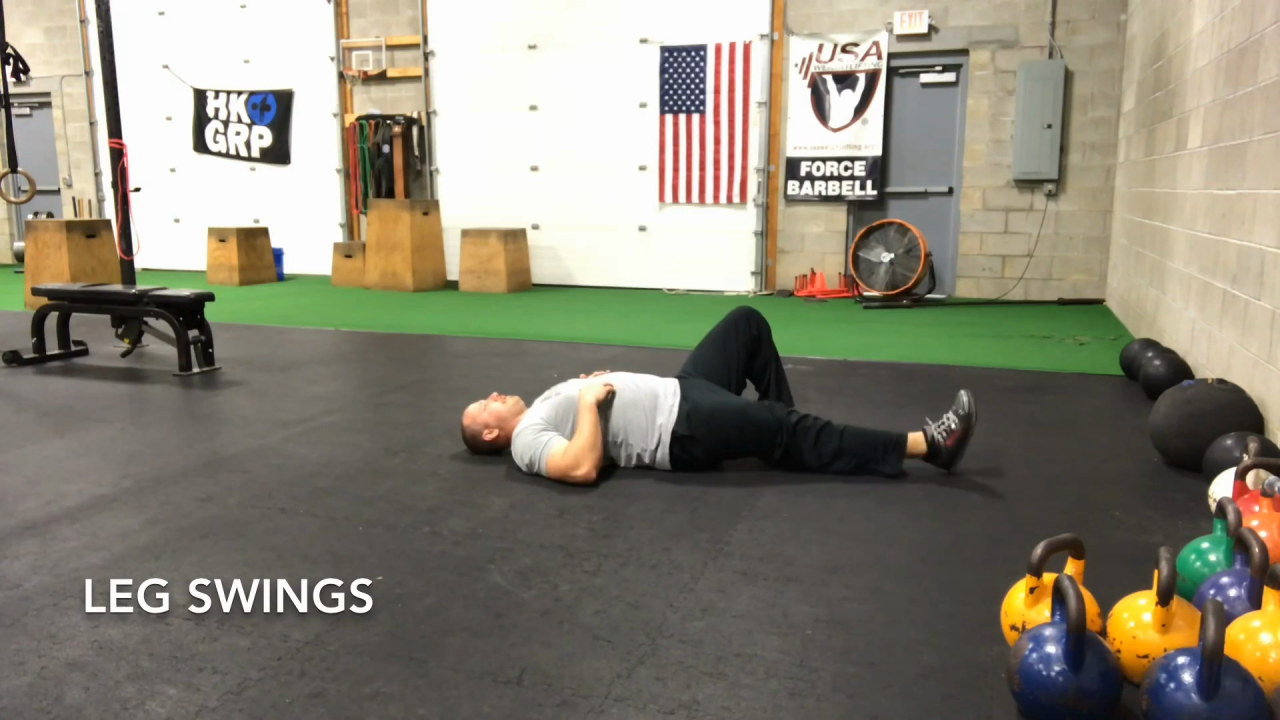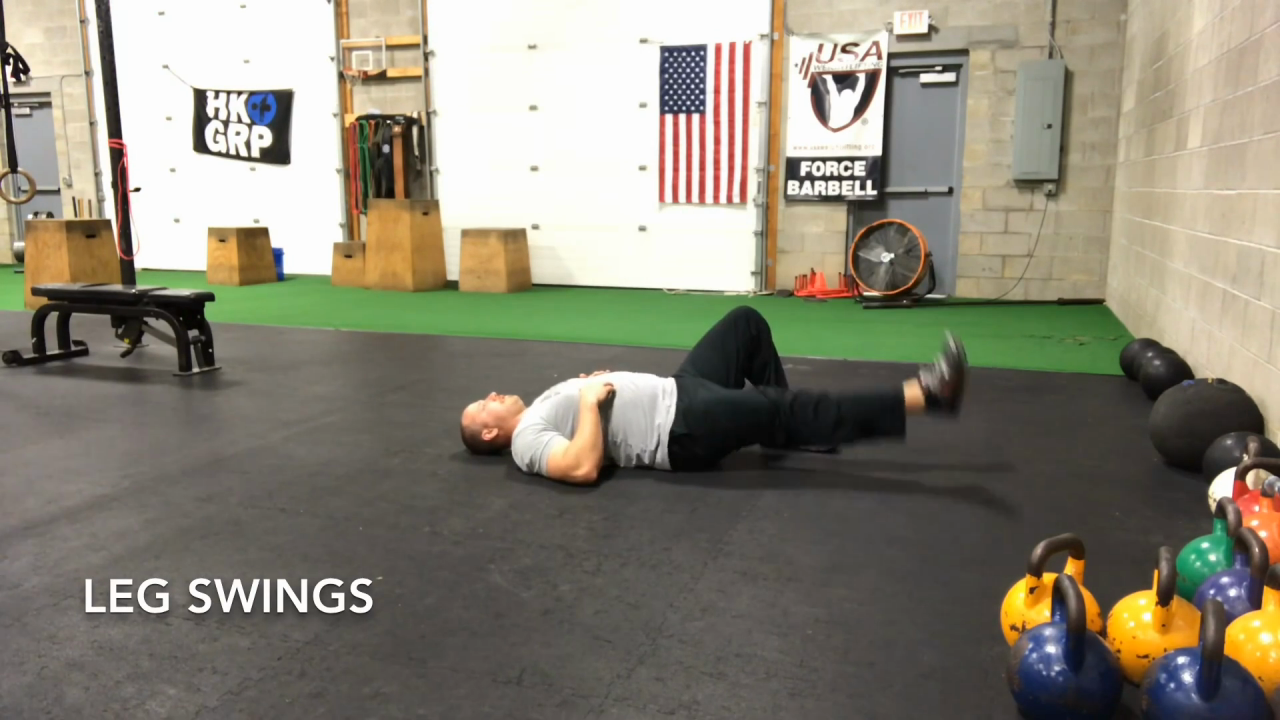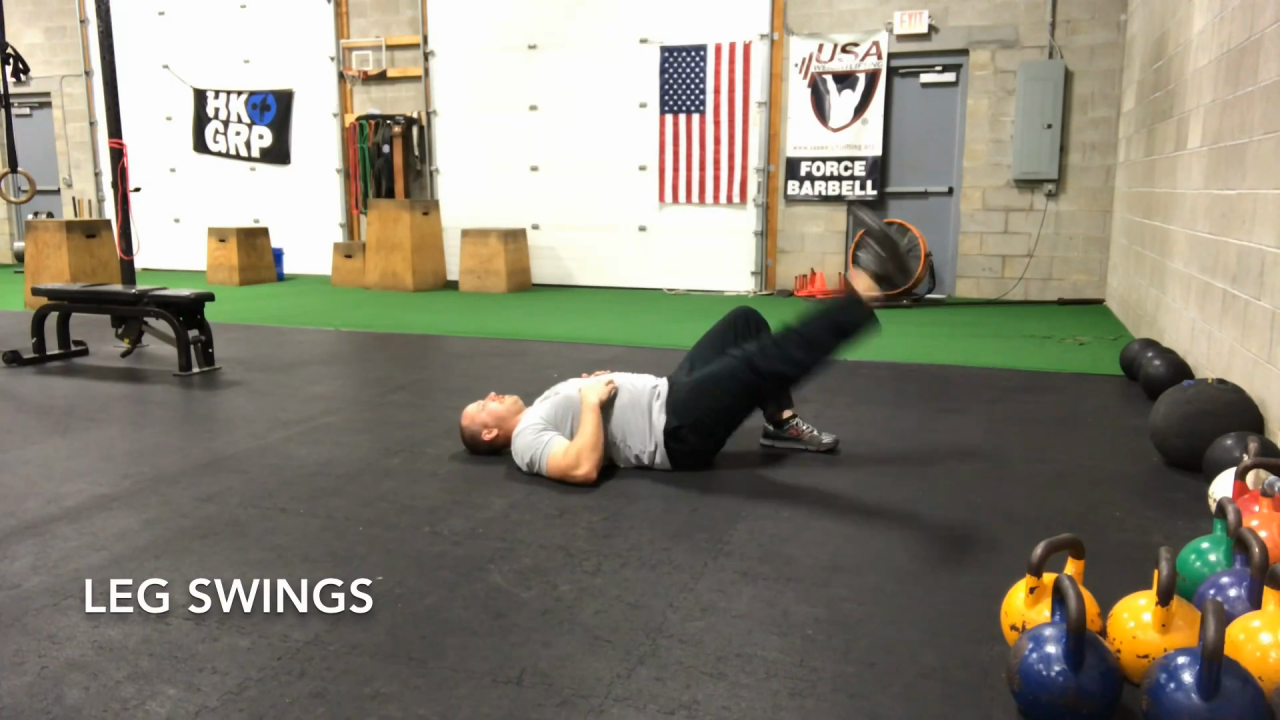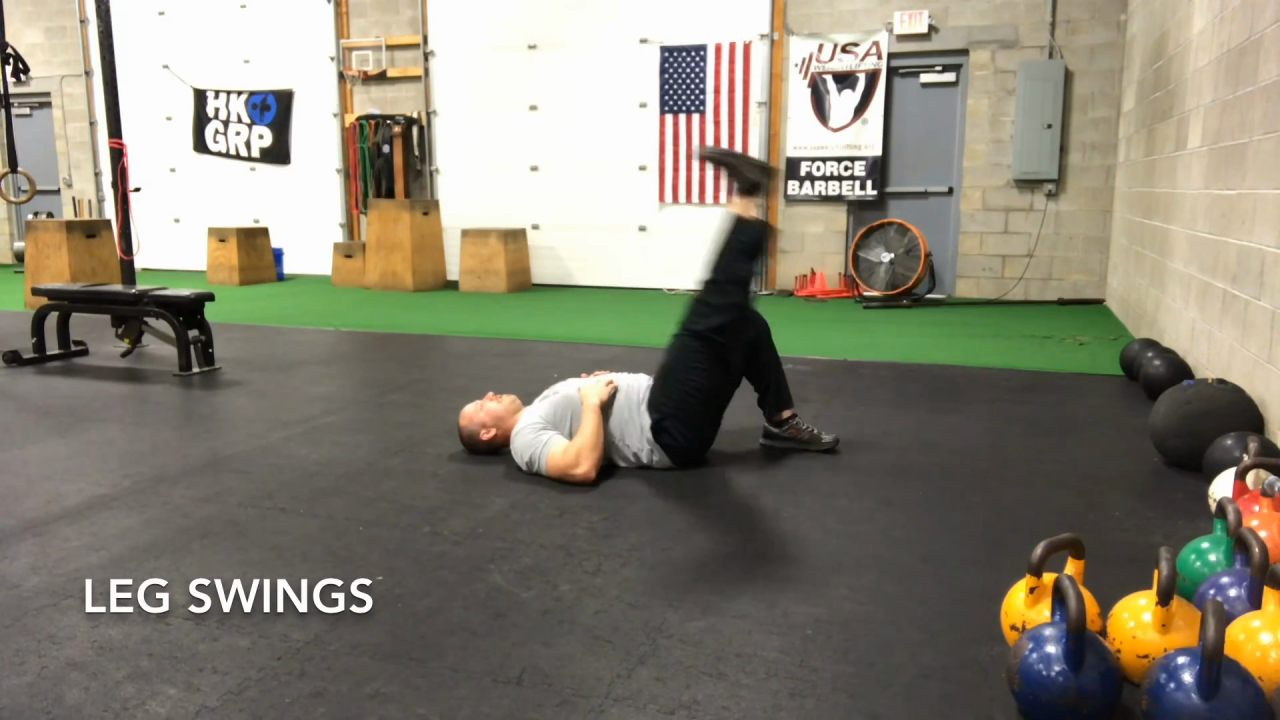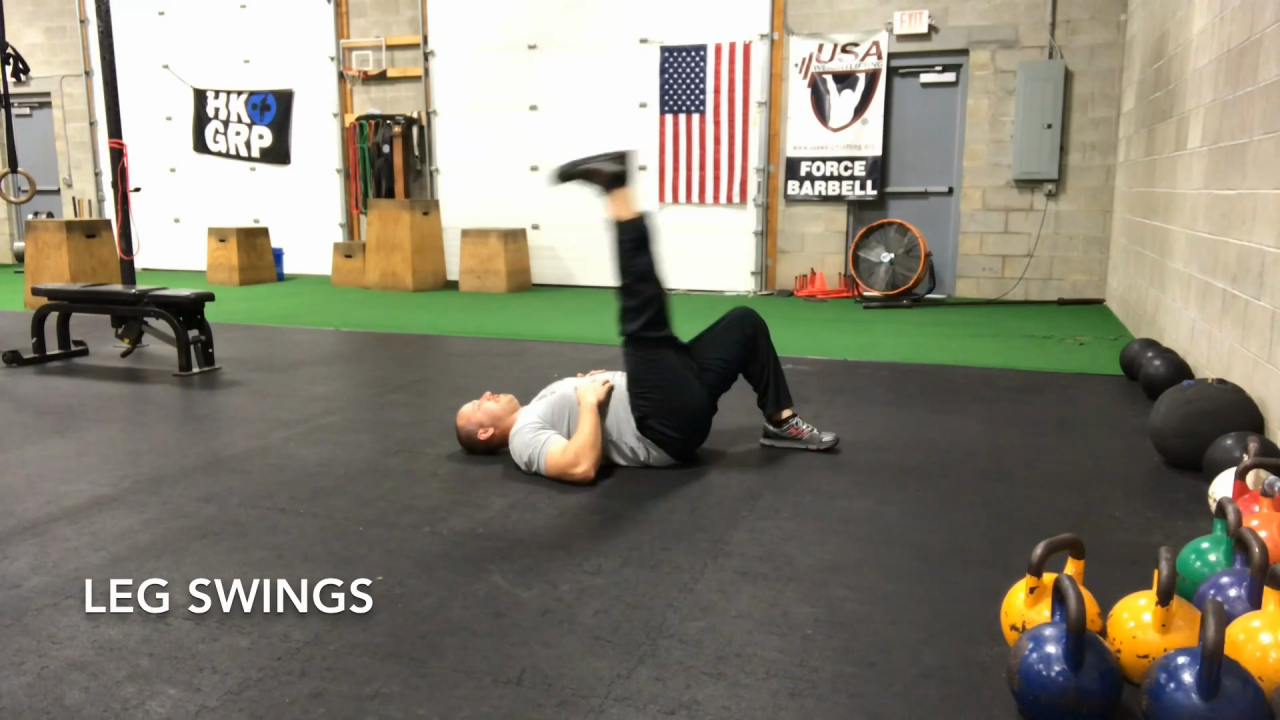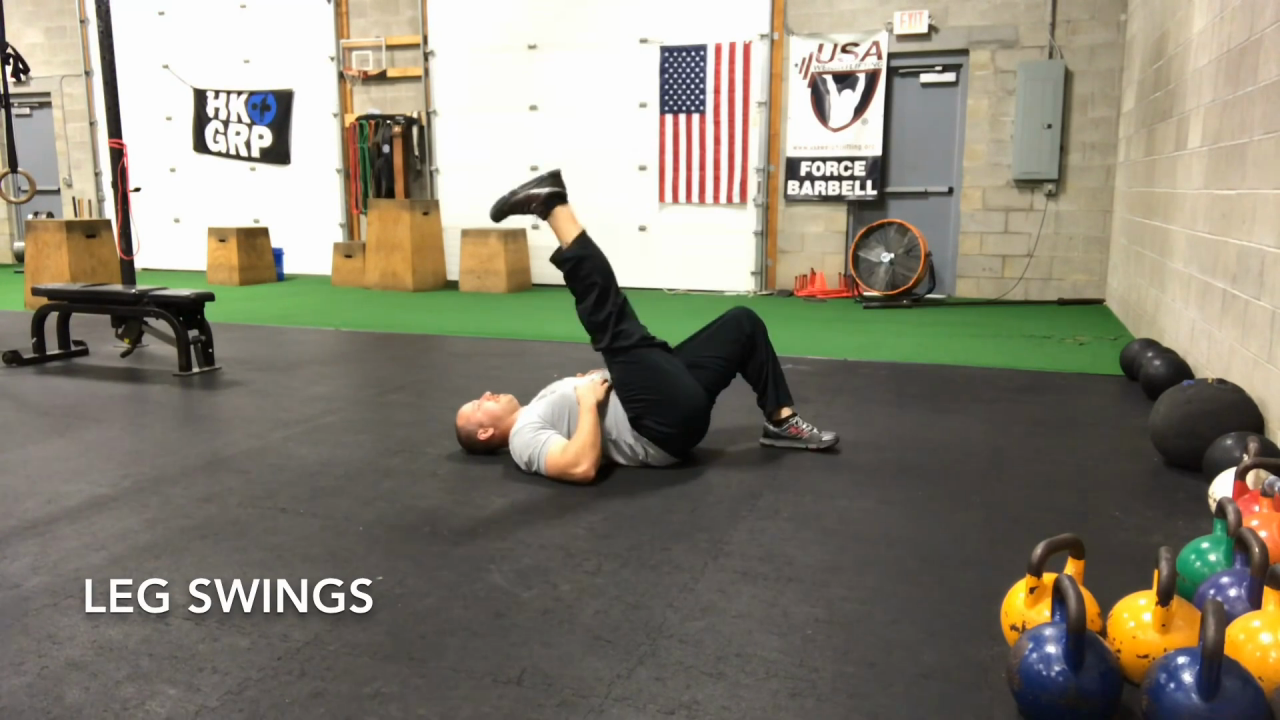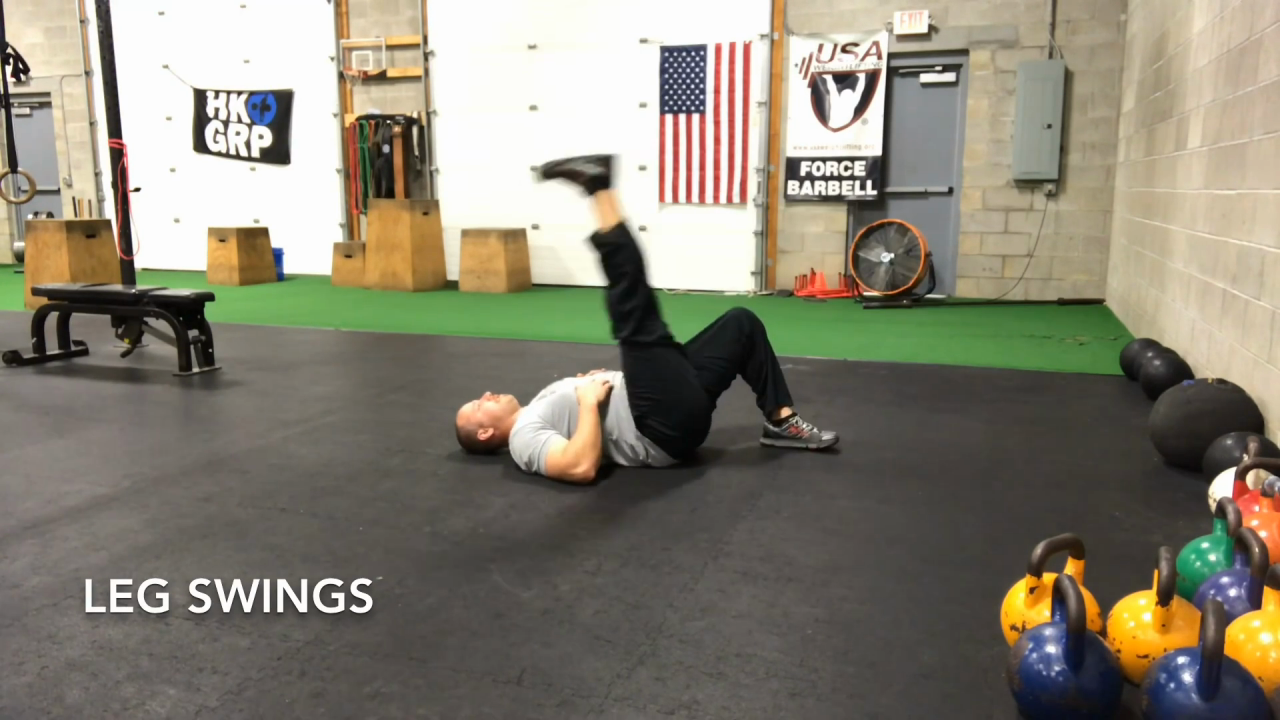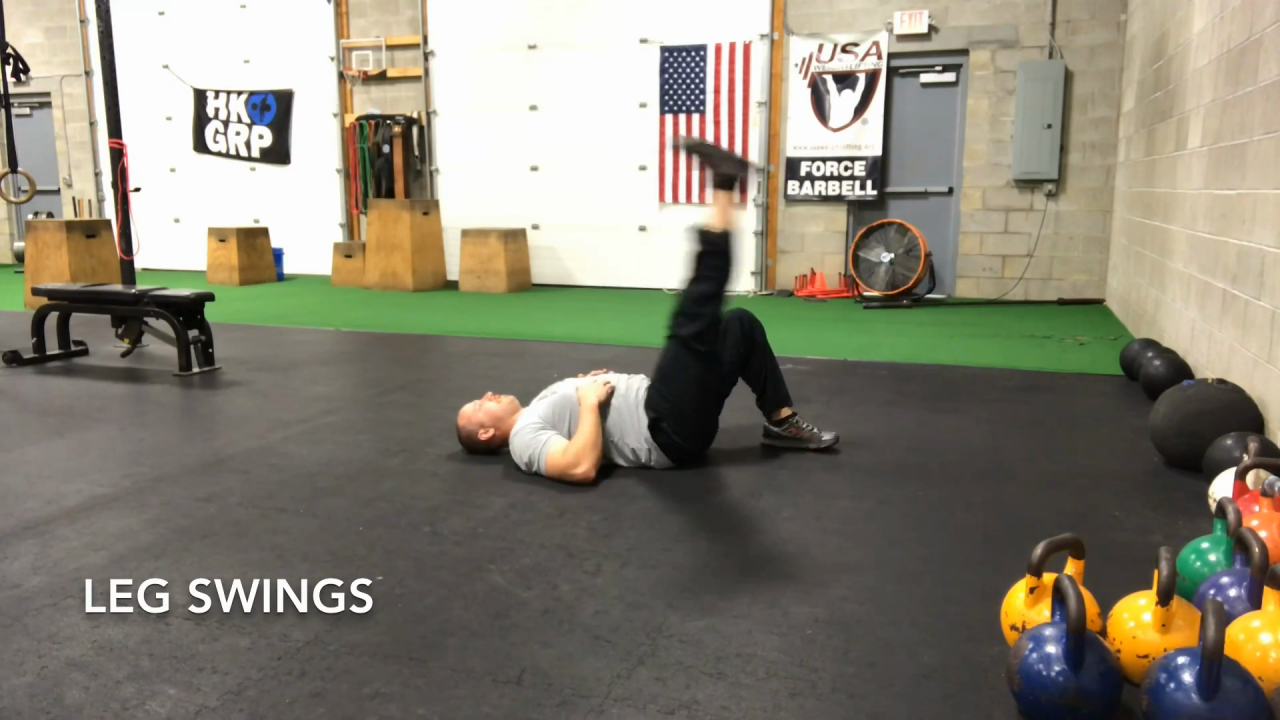
dt=0.2s
person 1, frame 1
left shoulder: (542, 410)
right shoulder: (527, 440)
right elbow: (583, 467)
left wrist: (591, 385)
right wrist: (589, 402)
left hip: (679, 394)
right hip: (682, 434)
left knee: (747, 322)
right knee: (794, 433)
left ankle: (780, 414)
right ankle: (928, 444)
person 1, frame 2
left shoulder: (538, 409)
right shoulder: (528, 442)
right elbow: (584, 467)
left wrist: (591, 387)
right wrist: (590, 402)
left hip: (675, 396)
right hip: (682, 434)
left knee: (745, 321)
right knee: (785, 408)
left ankle: (784, 430)
right ankle: (922, 395)
person 1, frame 3
left shoulder: (542, 414)
right shoulder: (527, 439)
right elbow: (584, 467)
left wrist: (593, 387)
right wrist: (592, 402)
left hip: (668, 395)
right hip: (676, 433)
left knee: (743, 322)
right knee: (759, 361)
left ankle: (783, 426)
right ankle: (867, 287)
person 1, frame 4
left shoulder: (537, 414)
right shoulder: (526, 438)
right elbow: (583, 467)
left wrist: (597, 384)
right wrist: (592, 401)
left hip: (672, 413)
right hip: (675, 432)
left knee: (743, 321)
right knee: (706, 324)
left ankle: (783, 424)
right ankle: (747, 197)
person 1, frame 5
left shoulder: (538, 412)
right shoulder: (525, 438)
right elbow: (583, 467)
left wrist: (597, 383)
right wrist: (589, 402)
left hip: (678, 406)
right hip: (670, 425)
left knee: (744, 323)
right knee: (644, 322)
left ankle: (782, 423)
person 1, frame 6
left shoulder: (536, 412)
right shoulder: (524, 439)
right elbow: (582, 468)
left wrist: (596, 386)
right wrist: (588, 402)
left hip: (676, 402)
right hip: (667, 421)
left knee: (742, 323)
right knee: (613, 327)
left ankle: (781, 422)
person 1, frame 7
left shoulder: (538, 410)
right shoulder: (525, 438)
right elbow: (582, 467)
left wrist: (598, 383)
right wrist: (590, 400)
left hip: (672, 410)
right hip: (667, 425)
left knee: (740, 323)
right knee: (637, 322)
left ankle: (781, 422)
person 1, frame 8
left shoulder: (537, 413)
right shoulder: (527, 440)
right elbow: (584, 468)
left wrist: (598, 380)
right wrist: (591, 402)
left hip: (669, 412)
right hip: (674, 432)
left knee: (741, 325)
right knee: (693, 327)
left ankle: (782, 422)
right ankle: (721, 190)
